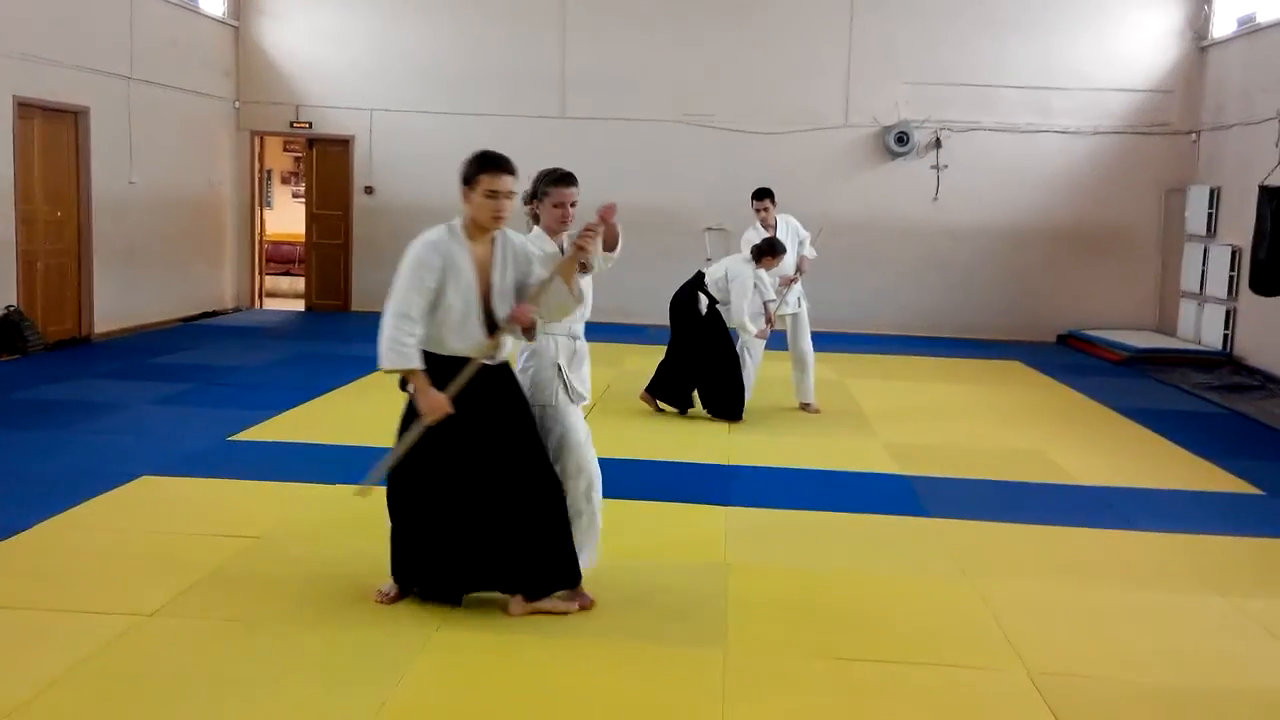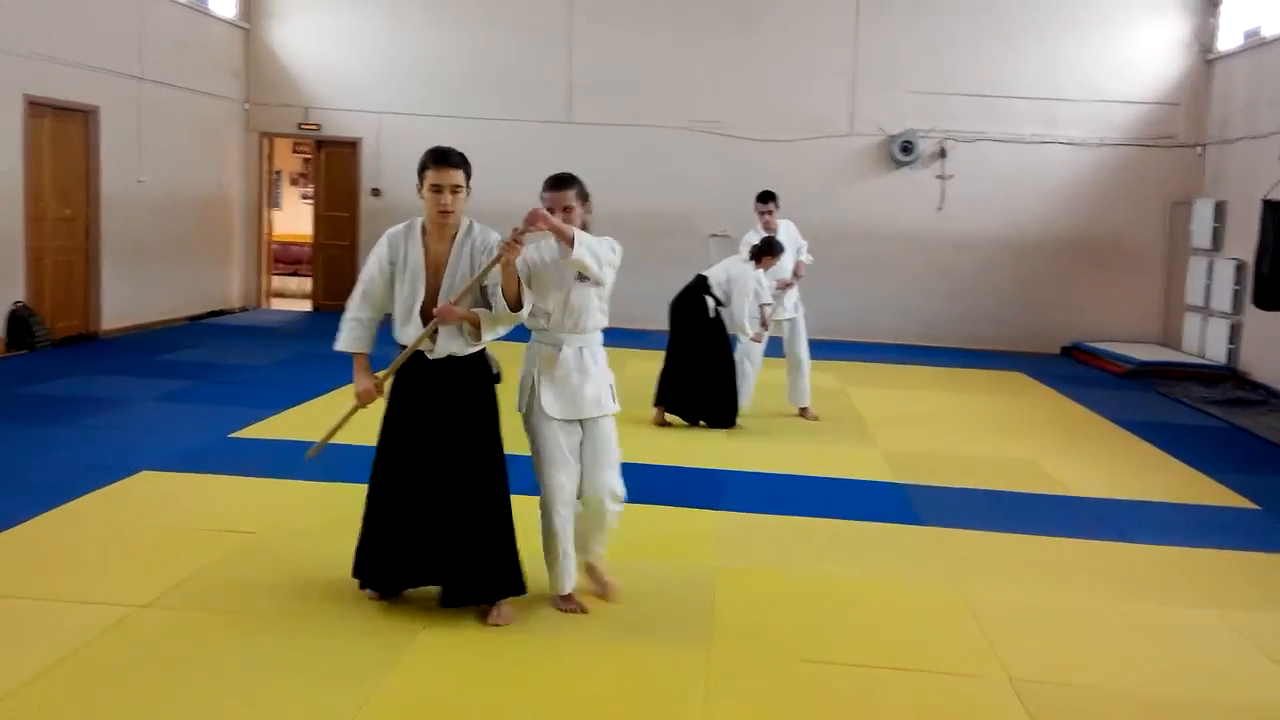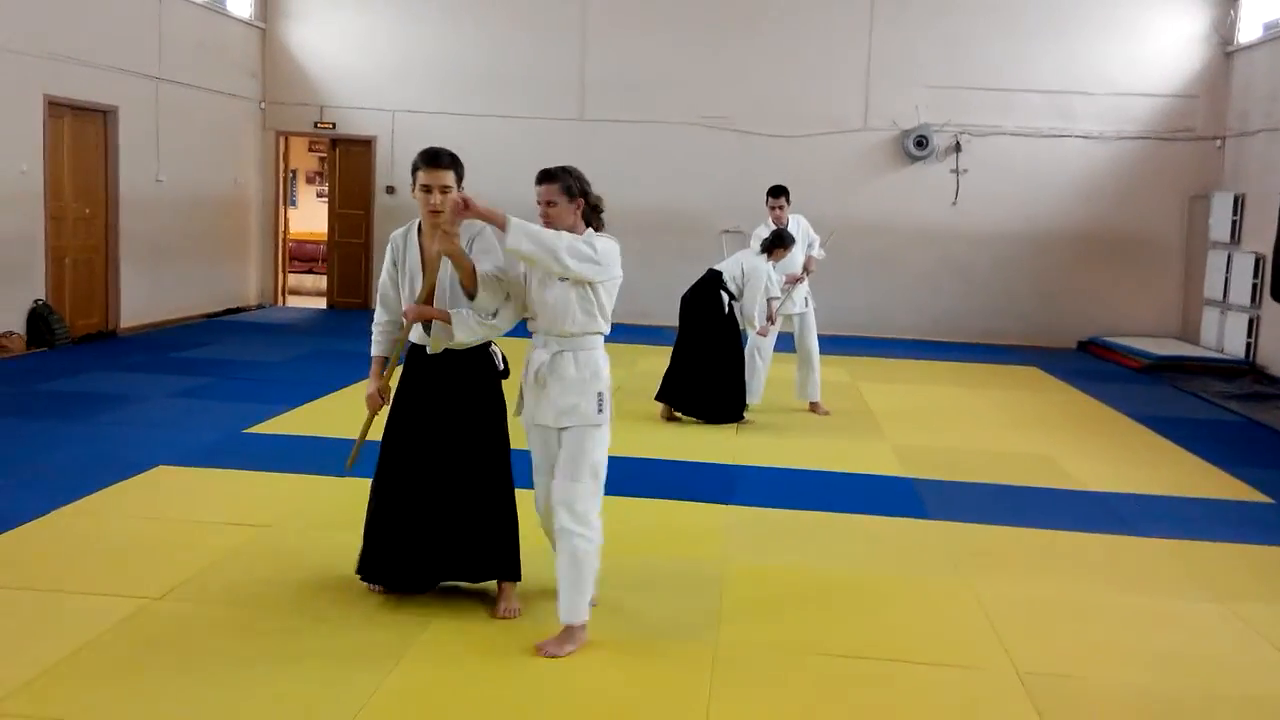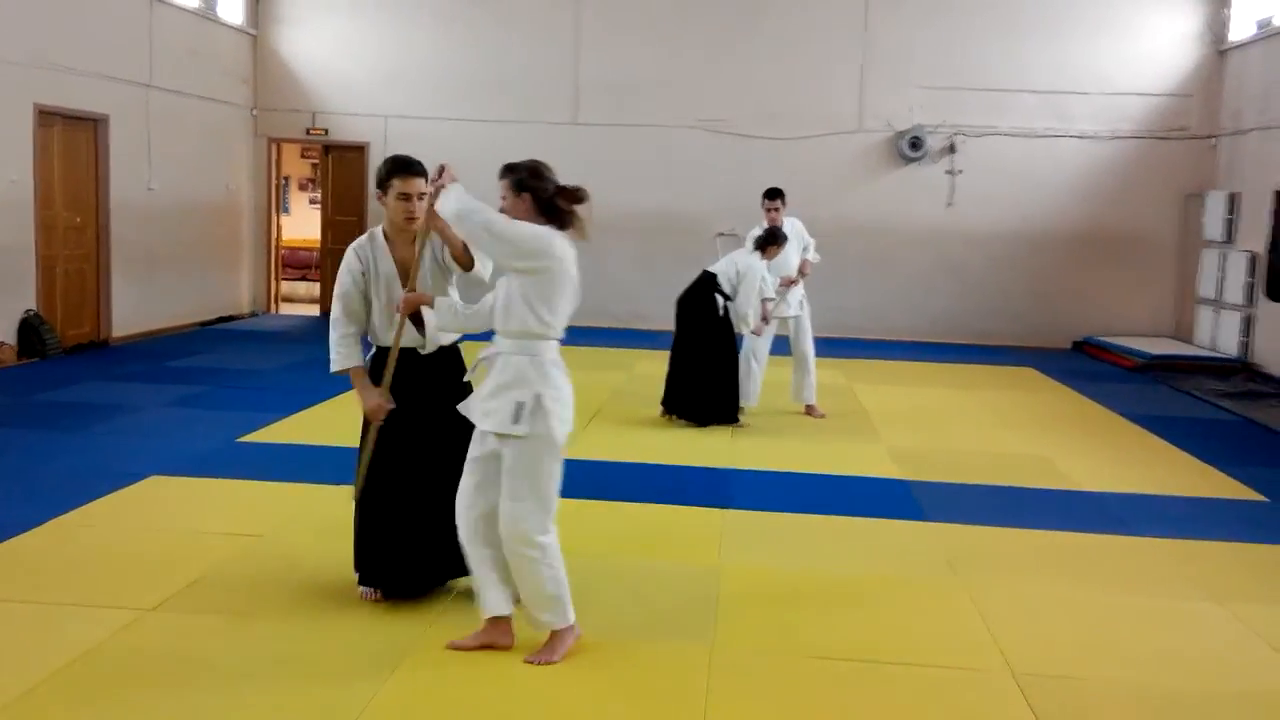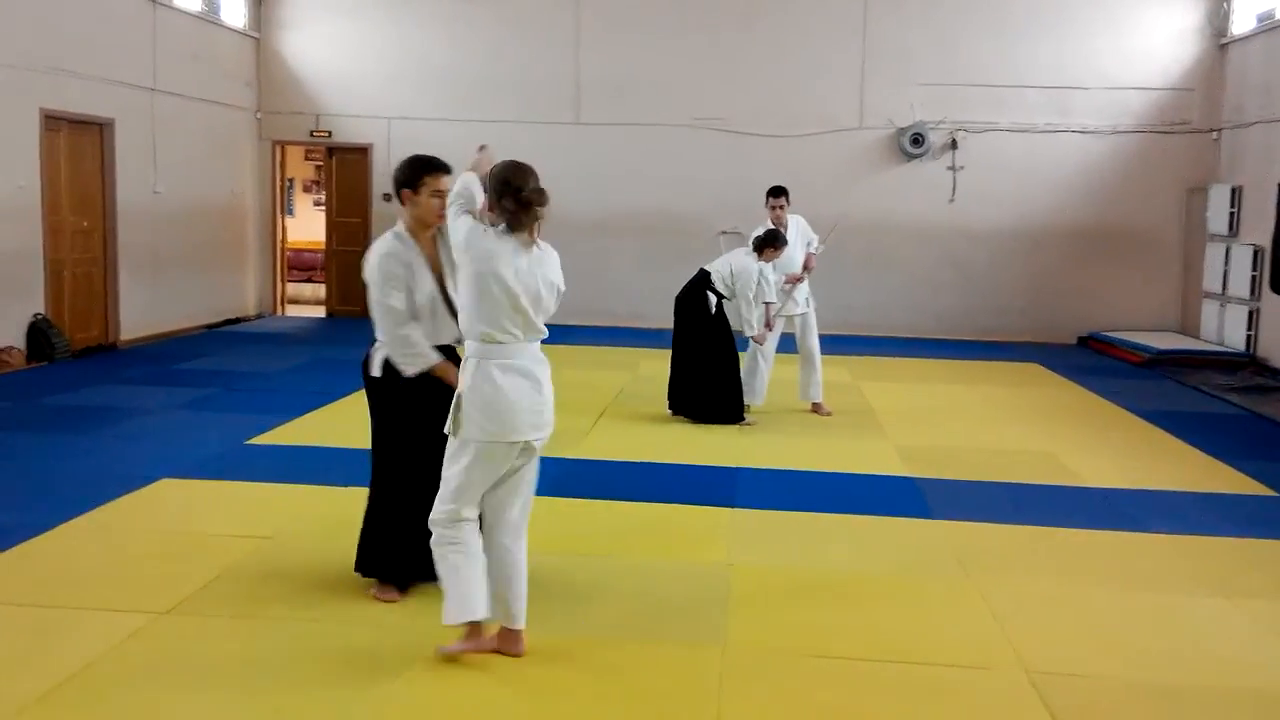
dt=0.3s
person 1, frame 1
left shoulder: (577, 245)
right shoulder: (528, 249)
left elbow: (602, 255)
left wrist: (609, 228)
left hip: (572, 360)
right hip: (546, 363)
left knee: (568, 466)
right knee: (582, 470)
person 1, frame 2
left shoulder: (606, 249)
right shoulder: (534, 253)
left elbow: (590, 256)
left wrist: (560, 230)
left hip: (591, 372)
right hip: (546, 373)
left knee: (603, 489)
right knee: (557, 489)
left ankle: (588, 558)
right ankle: (562, 585)
person 1, frame 3
left shoulder: (603, 251)
right shoulder: (534, 264)
left elbow: (546, 247)
right elbow: (500, 313)
left wrist: (488, 215)
right wrist: (445, 314)
left hip: (584, 380)
right hip: (543, 380)
left knee: (574, 502)
right knee: (550, 502)
left ankle: (574, 622)
right ankle: (578, 579)
person 1, frame 4
left shoulder: (548, 245)
right shoulder: (527, 256)
left elbow: (474, 218)
right elbow: (486, 314)
left wrist: (449, 186)
right wrist: (432, 302)
left hip: (535, 388)
right hip: (508, 386)
left knee: (523, 521)
right knee: (475, 509)
left ankle: (561, 624)
right ankle: (498, 621)
person 1, frame 5
left shoulder: (473, 242)
right shoulder: (550, 259)
left elbow: (461, 205)
left wrist: (484, 173)
left hip: (488, 388)
right hip: (532, 385)
left knee: (453, 513)
right knee: (506, 517)
left ankle: (473, 623)
right ankle: (511, 629)
person 2, frame 1
left shoulder: (514, 248)
right shoulder: (432, 247)
left elbow: (551, 306)
right elbow: (401, 321)
left wrist: (571, 264)
right wrist: (421, 389)
left hip: (494, 381)
right hip: (440, 379)
left knee: (524, 478)
right knee: (422, 487)
left ankle: (527, 589)
right ankle: (408, 576)
person 2, frame 2
left shoulder: (485, 242)
right shoulder: (396, 241)
left elbow: (511, 313)
right elbow: (363, 307)
left wrist: (508, 268)
right wrist: (362, 371)
left hip: (467, 378)
right hip: (414, 375)
left knee: (479, 483)
right knee: (398, 479)
left ankle: (497, 591)
right ankle: (388, 574)
person 2, frame 3
left shoulder: (478, 237)
right shoulder: (399, 243)
right elbow: (387, 314)
right wrist: (375, 374)
left hip: (471, 371)
right hip: (419, 369)
left knee: (484, 476)
right knee: (401, 472)
left ankle: (505, 582)
right ankle: (395, 569)
person 2, frame 4
left shoulder: (441, 239)
right shoulder: (361, 254)
left elbow: (479, 272)
right elbow: (344, 328)
left wrist: (448, 229)
right wrist: (363, 389)
left hip: (446, 368)
right hip: (392, 373)
left knee: (462, 469)
right knee: (384, 478)
right ankle: (379, 573)
person 2, frame 5
left shoulder: (450, 238)
right shoulder: (387, 255)
right elbow: (400, 335)
right wrist: (456, 378)
left hip: (443, 364)
right hip: (401, 374)
right knee: (402, 473)
right ankle: (386, 570)
person 3, frame 1
left shoulder: (789, 222)
right shoulder: (750, 237)
left elbow: (805, 239)
left wrist: (804, 256)
right wrist: (778, 281)
left hip: (793, 295)
left knee: (803, 349)
right knee: (749, 348)
left ankle: (806, 399)
person 3, frame 2
left shoulder: (789, 228)
right shoulder: (750, 240)
left elbow: (801, 246)
left wrist: (801, 262)
right wrist: (774, 285)
left hip: (789, 300)
left knee: (799, 354)
right knee: (748, 353)
left ankle: (803, 405)
right ankle: (736, 404)
person 3, frame 3
left shoulder: (800, 223)
right shoulder: (761, 235)
left elbow: (814, 241)
left wrist: (812, 257)
right wrist: (785, 279)
left hip: (800, 295)
left knee: (809, 348)
right knee: (758, 348)
left ankle: (813, 399)
right ankle: (746, 399)
person 3, frame 4
left shoulder: (795, 225)
right shoulder: (755, 236)
left elbow: (809, 245)
left wrist: (807, 260)
right wrist: (779, 281)
left hip: (795, 298)
left knee: (805, 351)
right knee: (754, 351)
left ankle: (809, 402)
right ankle: (741, 402)
person 3, frame 5
left shoulder: (799, 222)
right shoulder: (760, 236)
left elbow: (813, 240)
left wrist: (811, 255)
right wrist: (785, 278)
left hip: (800, 295)
left knee: (811, 349)
right knee: (761, 349)
left ankle: (815, 400)
right ankle: (747, 400)
person 4, frame 1
left shoulder: (748, 261)
right shoulder: (744, 274)
left elbow: (759, 278)
right elbow: (738, 315)
right wrist: (755, 332)
left hip: (689, 302)
right hip: (694, 306)
left knee: (686, 353)
right knee: (720, 354)
left ankle: (652, 393)
right ankle: (724, 410)
person 4, frame 2
left shoulder: (743, 262)
right shoulder: (746, 275)
left elbow: (758, 278)
right elbow: (739, 313)
left wrist: (764, 310)
right wrist: (751, 334)
left hip: (685, 302)
right hip: (699, 308)
left knee: (681, 357)
right knee: (715, 362)
left ankle: (661, 411)
right ankle: (719, 417)
person 4, frame 3
left shoulder: (754, 254)
right shoulder: (758, 268)
right elbow: (749, 306)
left wrist: (771, 303)
right wrist: (757, 328)
left hip: (696, 297)
right hip: (712, 303)
left knee: (689, 352)
right knee: (727, 357)
left ankle: (668, 405)
right ankle: (727, 412)
person 4, frame 4
left shoulder: (747, 254)
right shoulder: (753, 266)
right elbow: (743, 304)
left wrist: (765, 304)
right wrist: (750, 327)
left hip: (691, 299)
right hip: (707, 304)
left knee: (688, 353)
right knee: (720, 358)
left ankle: (672, 406)
right ankle: (721, 415)
person 4, frame 5
left shoulder: (747, 254)
right shoulder: (748, 268)
left elbow: (764, 274)
right elbow: (745, 304)
left wrist: (768, 309)
right wrist: (753, 332)
left hip: (689, 298)
right hip: (702, 303)
left knee: (690, 353)
right knee: (721, 356)
left ankle: (682, 406)
right ankle: (728, 413)
